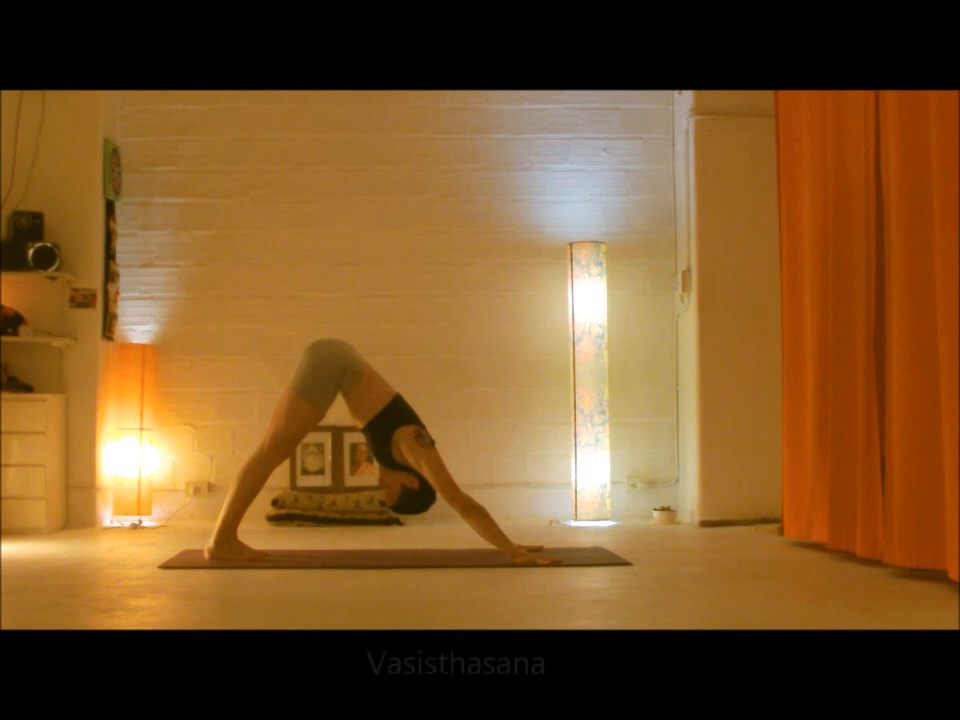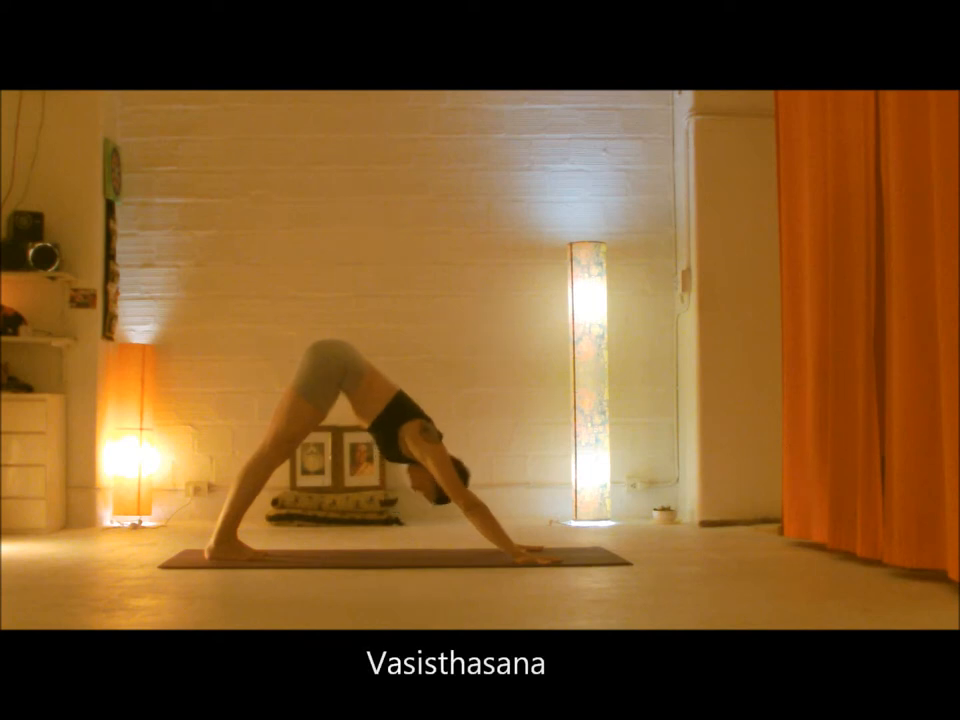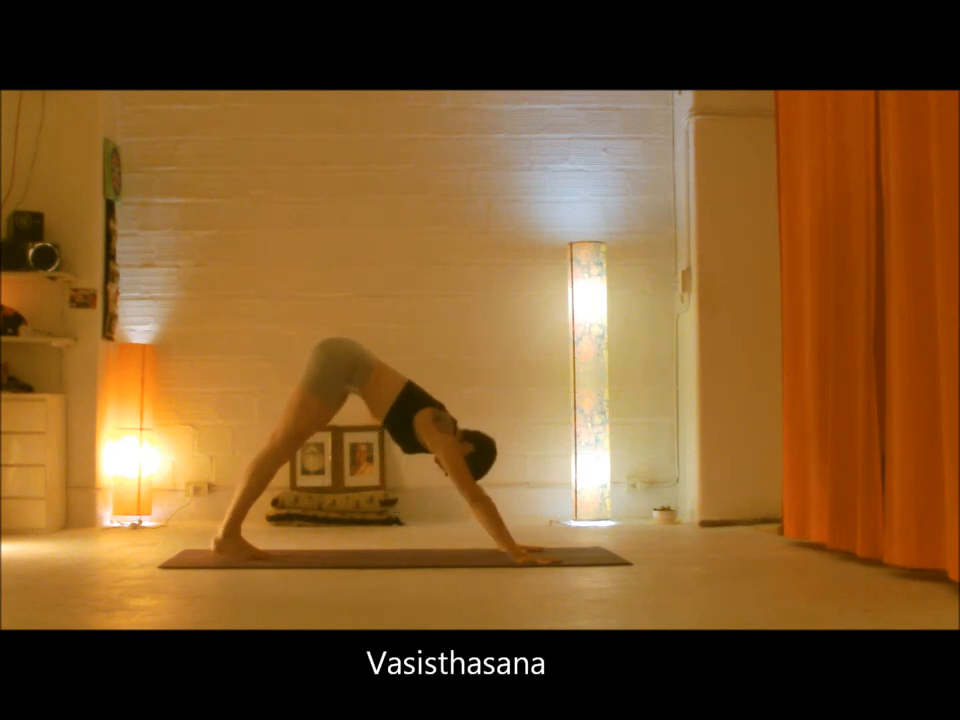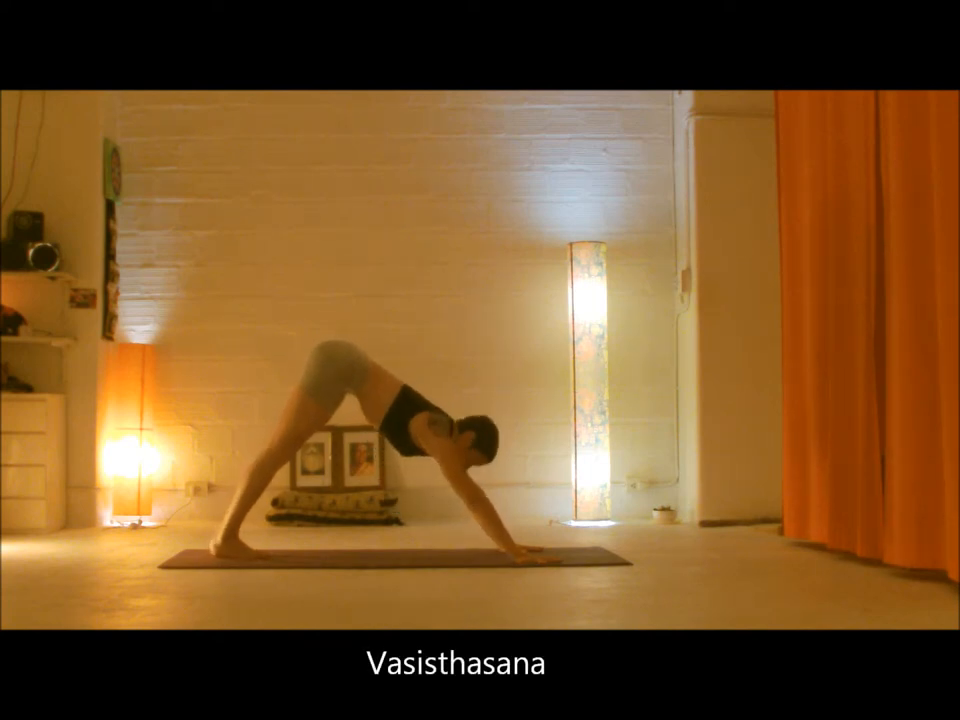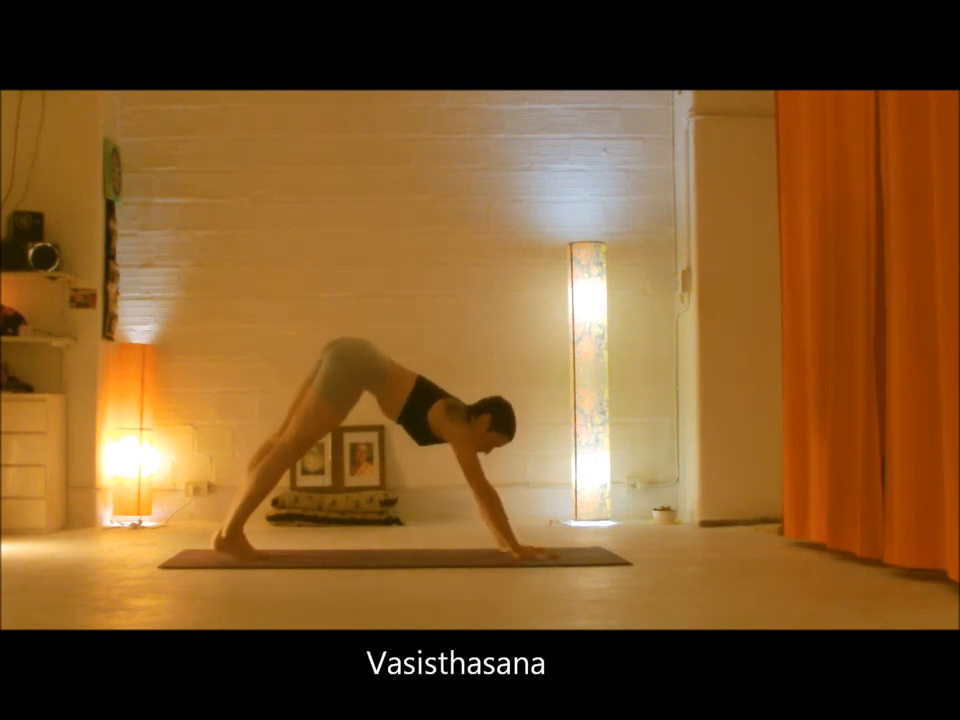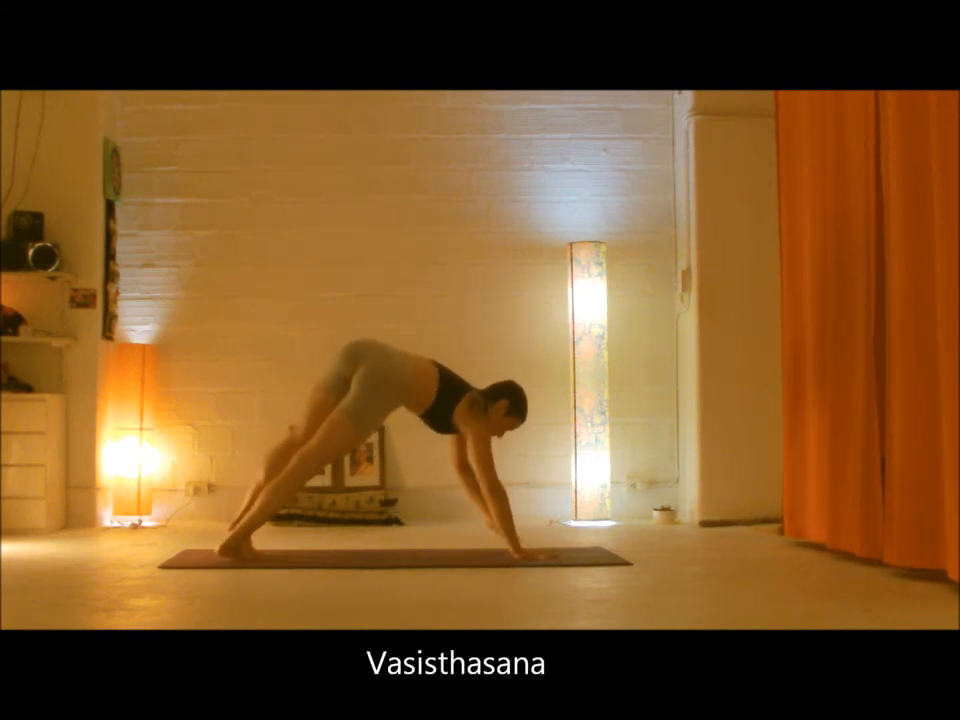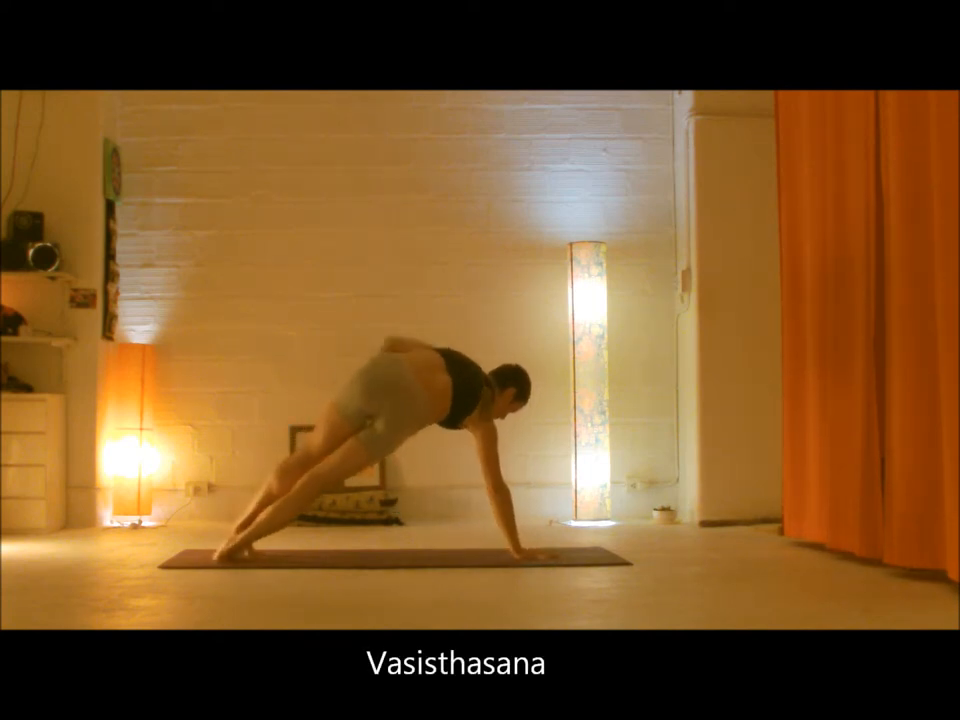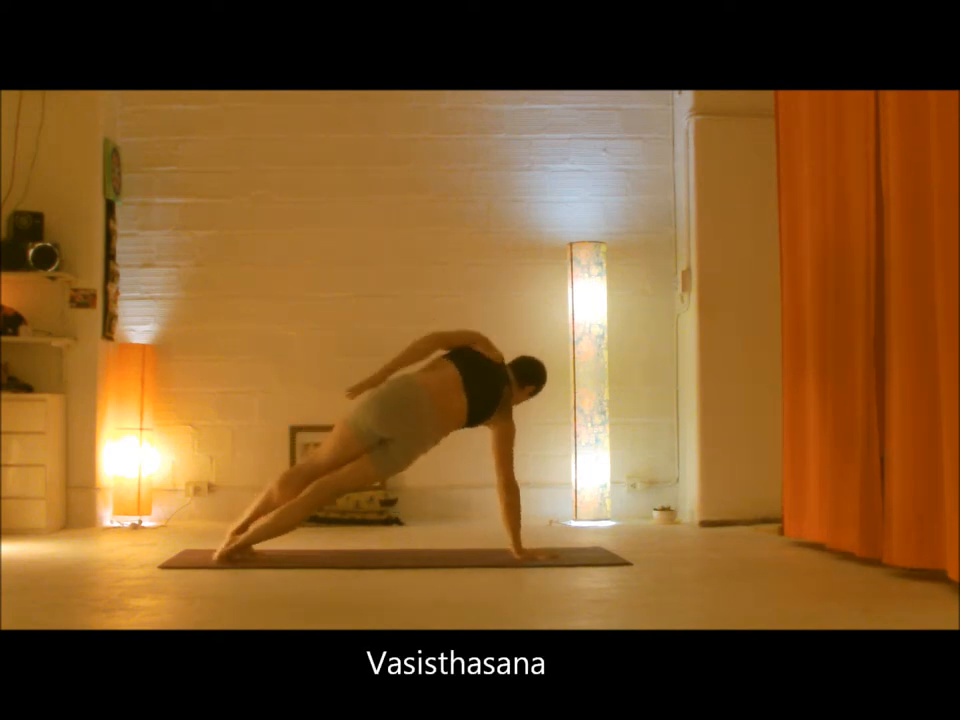
dt=0.5s
person 1, frame 1
left shoulder: (416, 450)
right shoulder: (416, 450)
left elbow: (465, 505)
right elbow: (464, 504)
left wrist: (509, 544)
right wrist: (515, 552)
left hip: (333, 362)
right hip: (332, 361)
left knee: (275, 448)
right knee: (274, 448)
left ankle: (226, 537)
right ankle: (221, 540)
person 1, frame 2
left shoulder: (423, 445)
right shoulder: (425, 444)
left elbow: (469, 502)
right elbow: (467, 502)
left wrist: (509, 544)
right wrist: (515, 551)
left hip: (334, 365)
right hip: (331, 362)
left knee: (277, 450)
right knee: (274, 448)
left ankle: (226, 538)
right ankle: (220, 541)
person 1, frame 3
left shoulder: (441, 432)
right shoulder: (440, 433)
left elbow: (475, 497)
right elbow: (474, 496)
left wrist: (509, 543)
right wrist: (515, 551)
left hip: (344, 366)
right hip: (340, 360)
left knee: (282, 442)
right knee: (283, 444)
left ankle: (230, 532)
right ankle: (228, 532)
person 1, frame 4
left shoulder: (447, 435)
right shoulder: (438, 435)
left elbow: (473, 497)
right elbow: (471, 497)
left wrist: (504, 541)
right wrist: (514, 549)
left hip: (339, 365)
right hip: (336, 362)
left knee: (281, 447)
right knee: (280, 448)
left ankle: (228, 534)
right ankle: (226, 537)
person 1, frame 5
left shoulder: (460, 423)
right shoulder: (458, 426)
left elbow: (479, 490)
right elbow: (482, 490)
left wrist: (501, 539)
right wrist: (515, 547)
left hip: (346, 354)
right hip: (354, 363)
left knee: (283, 439)
right knee: (289, 448)
left ankle: (232, 530)
right ankle: (229, 533)
person 1, frame 6
left shoulder: (458, 398)
right shoulder: (476, 417)
left elbow: (462, 467)
right elbow: (492, 487)
left wrist: (492, 518)
right wrist: (516, 547)
left hip: (360, 351)
right hip: (381, 379)
left knee: (297, 442)
right knee: (307, 462)
left ankle: (239, 524)
right ankle: (235, 539)
person 1, frame 7
left shoulder: (457, 364)
right shoulder: (483, 417)
left elbow: (391, 341)
right elbow: (496, 487)
right wrist: (517, 548)
left hip: (376, 375)
right hip: (399, 413)
left knee: (307, 457)
right knee: (315, 481)
left ankle: (242, 526)
right ankle: (237, 543)
person 1, frame 8
left shoulder: (484, 346)
right shoulder: (503, 418)
left elbow: (436, 338)
right elbow: (507, 484)
left wrist: (380, 375)
right wrist: (518, 548)
left hip: (395, 400)
right hip: (413, 439)
left knee: (312, 468)
right knee: (320, 491)
left ankle: (240, 526)
right ankle: (239, 542)
